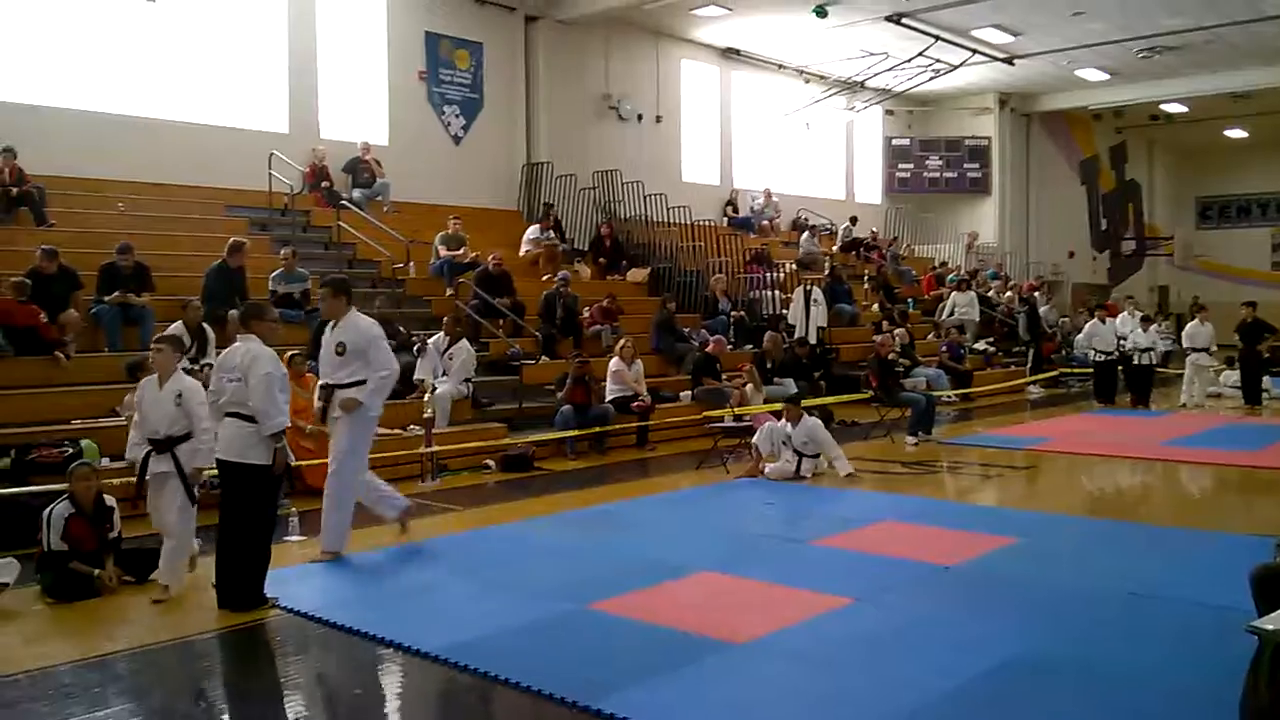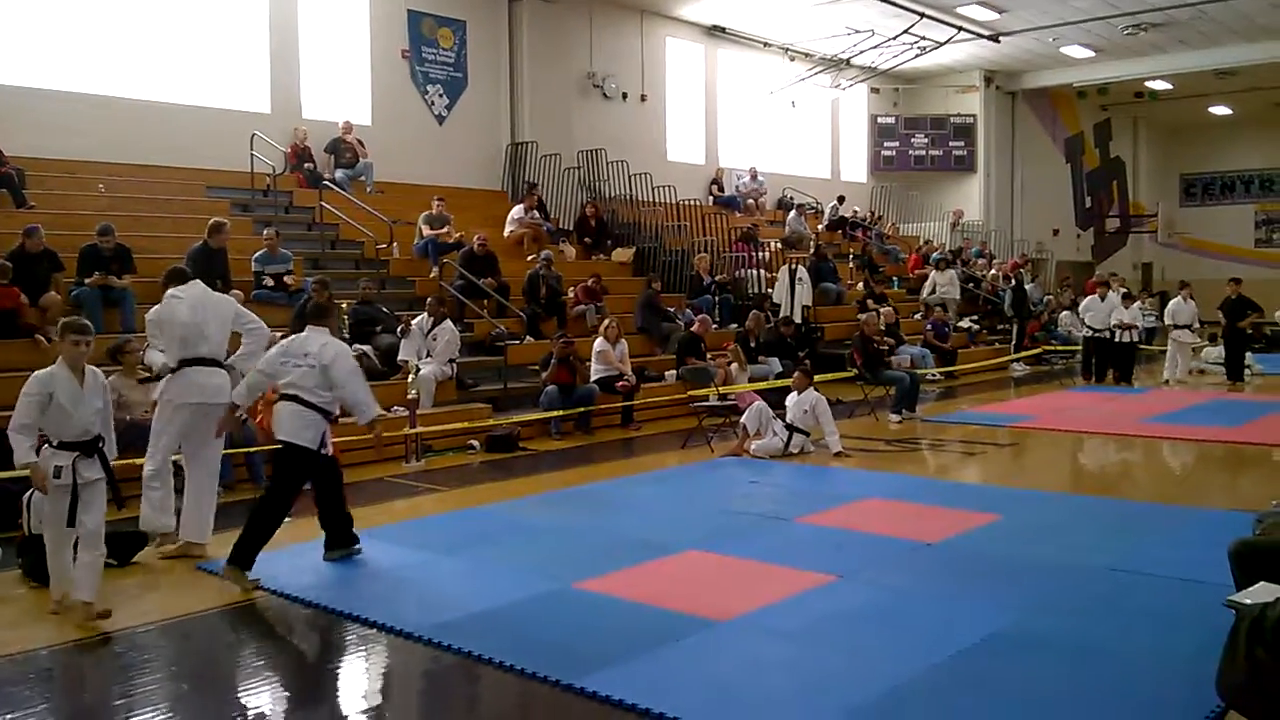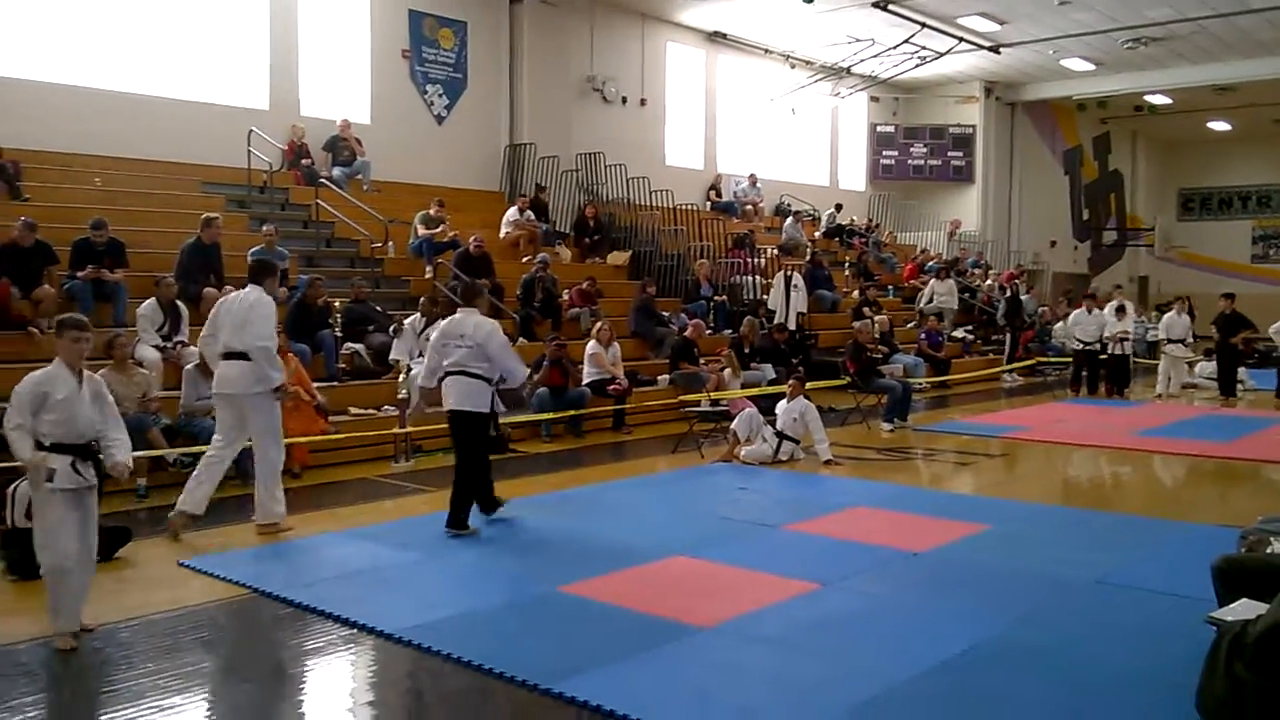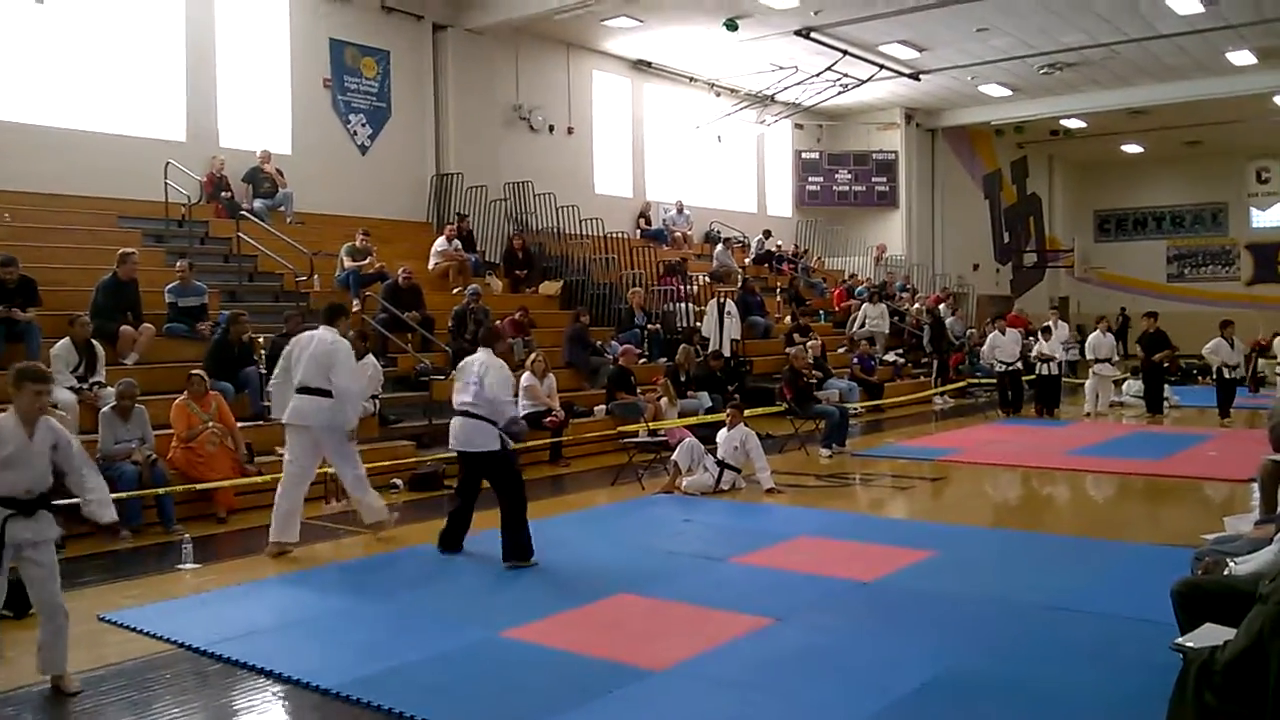
dt=1s
person 1, frame 1
left shoulder: (189, 387)
right shoulder: (145, 386)
left elbow: (204, 429)
right elbow: (138, 426)
left wrist: (199, 466)
right wrist: (138, 460)
left hip: (181, 459)
right hip: (154, 459)
left knee: (177, 522)
right knee: (161, 520)
left ankle: (167, 581)
right ankle: (190, 551)
person 1, frame 2
left shoulder: (97, 378)
right shoulder: (43, 381)
right elbow: (20, 427)
left wrist: (108, 457)
right wrist: (32, 465)
left hip: (93, 462)
right hip: (60, 463)
left knee: (93, 532)
right knee: (59, 534)
left ankle: (85, 602)
right ankle: (61, 592)
person 1, frame 3
left shoulder: (96, 385)
right shoulder: (37, 382)
left elbow: (112, 426)
left wrist: (119, 458)
right wrist: (29, 457)
left hip: (84, 470)
right hip: (51, 473)
left knee: (85, 550)
right knee: (61, 554)
left ankle: (70, 616)
right ankle: (63, 627)
person 1, frame 4
left shoulder: (54, 432)
left elbow: (82, 472)
left wrist: (104, 514)
left hip: (35, 524)
left knee: (51, 604)
left ankle: (57, 671)
person 2, frame 1
left shoulder: (365, 328)
right shoulder: (332, 329)
left elbow: (388, 370)
left wrist: (359, 399)
right wrist: (321, 402)
left hip: (355, 407)
right hip: (337, 407)
left knee: (340, 475)
right knee: (354, 473)
left ankle: (331, 545)
right ankle: (398, 508)
person 2, frame 2
left shoulder: (175, 296)
right shoulder: (224, 302)
left elbow: (181, 322)
right elbow: (259, 331)
left wrist: (169, 361)
right wrist: (235, 363)
left hip: (185, 382)
right hip: (218, 383)
left knee: (158, 457)
right knee: (204, 466)
left ankle: (162, 528)
right ankle: (195, 540)
person 2, frame 3
left shoulder: (226, 301)
right shoulder: (263, 302)
left elbow: (206, 342)
right elbow: (260, 346)
right wrist: (277, 379)
left hip: (226, 376)
right hip: (253, 378)
left knee: (223, 446)
right knee: (269, 448)
left ankle: (186, 509)
right ankle: (269, 517)
person 2, frame 4
left shoulder: (299, 340)
right shoulder: (339, 344)
left elbow: (279, 380)
right elbow: (346, 386)
left wrist: (282, 413)
right wrist: (352, 421)
left hip: (298, 410)
right hip: (326, 412)
left knee: (294, 475)
right knee: (350, 470)
left ankle: (279, 539)
right ankle: (376, 516)
person 3, frame 1
left shoulder: (225, 356)
right shoulder: (262, 355)
left elbow: (214, 401)
right elbow: (266, 405)
right wrist: (279, 445)
left hip: (230, 446)
right hip: (257, 446)
left knee: (232, 521)
right knee: (256, 523)
left ankle: (228, 593)
right ankle: (247, 596)
person 3, frame 2
left shoulder: (288, 344)
right shoulder: (336, 349)
left elbow: (257, 377)
right elbow: (354, 390)
left wrist: (232, 411)
right wrist: (373, 425)
left hip: (288, 417)
right hip: (308, 425)
left knee: (329, 480)
right knee: (278, 497)
left ankle: (340, 542)
right ankle: (238, 562)
person 3, frame 3
left shoulder: (445, 326)
right shoulder: (488, 326)
left elbow: (431, 362)
right elbow: (506, 361)
right wrist: (523, 383)
left hip: (453, 390)
right hip: (476, 393)
left knee: (469, 452)
right knee: (471, 458)
left ankle: (489, 502)
right ankle: (457, 521)
person 3, frame 4
left shoulder: (468, 363)
right shoulder: (496, 366)
left elbow: (461, 395)
right elbow: (497, 396)
right wrist: (515, 424)
left hip: (462, 430)
right hip: (485, 434)
left knee: (466, 490)
right knee: (512, 493)
left ankle: (450, 542)
right ankle: (516, 554)
